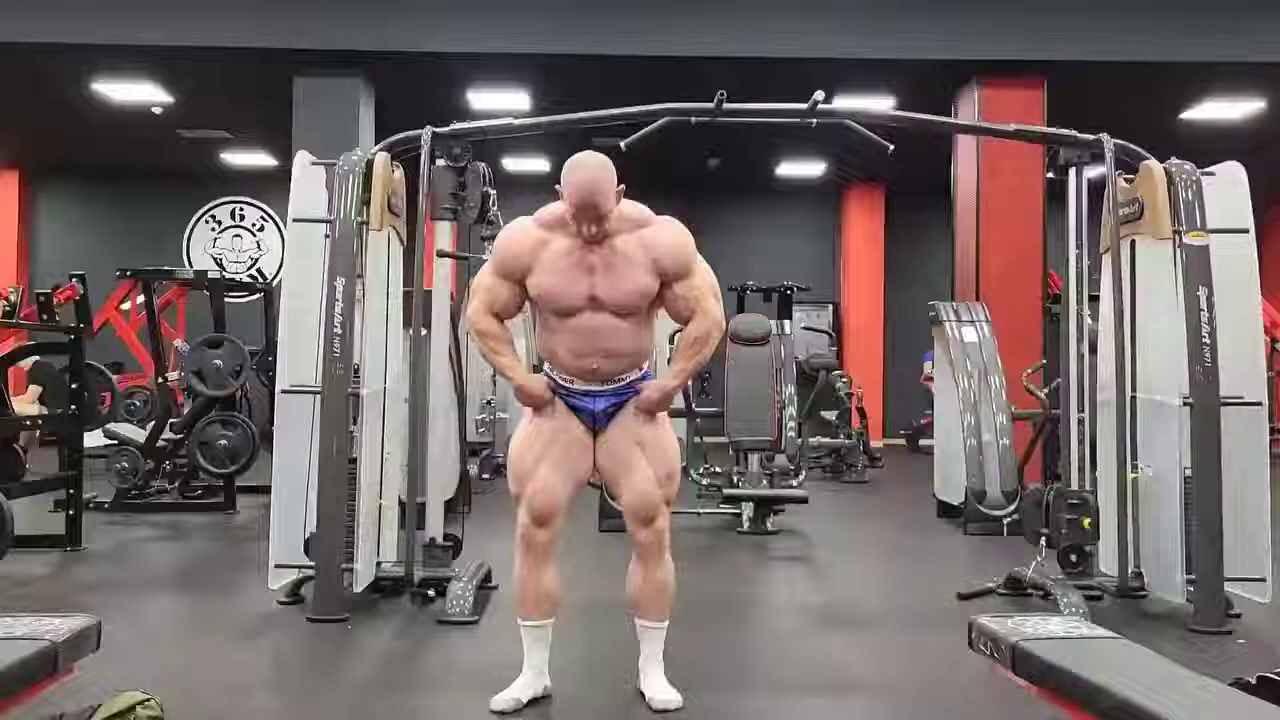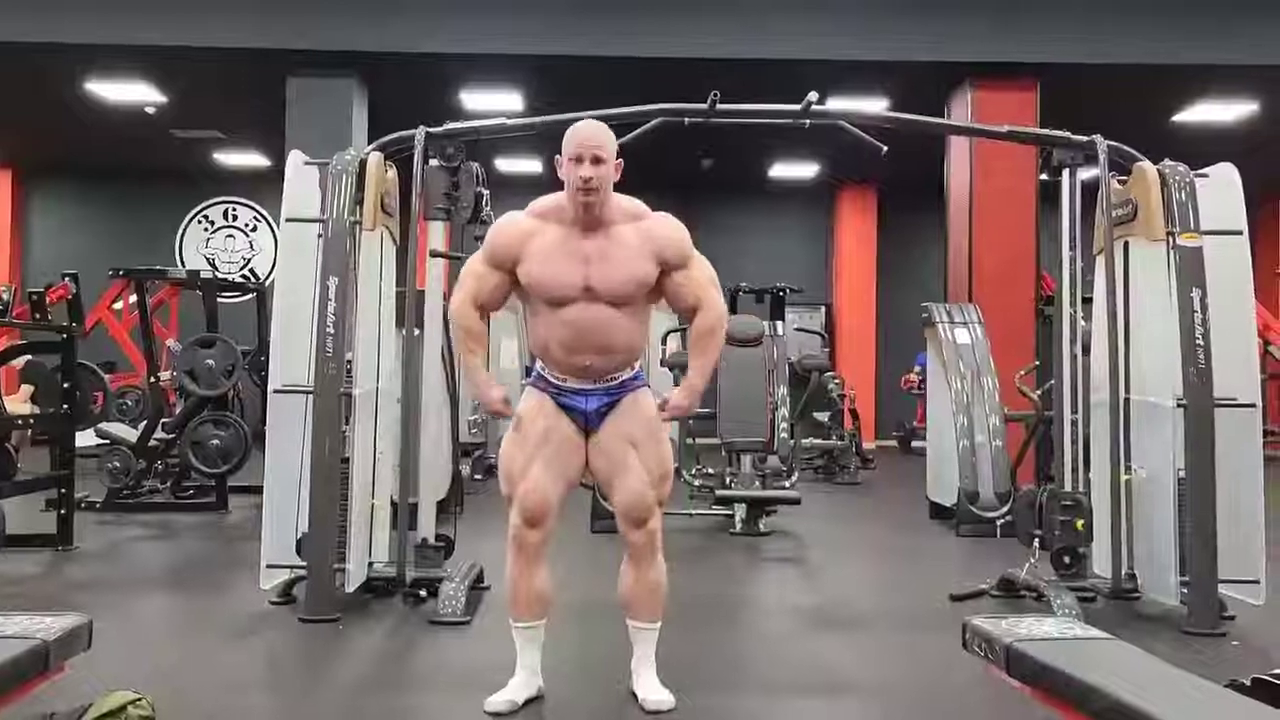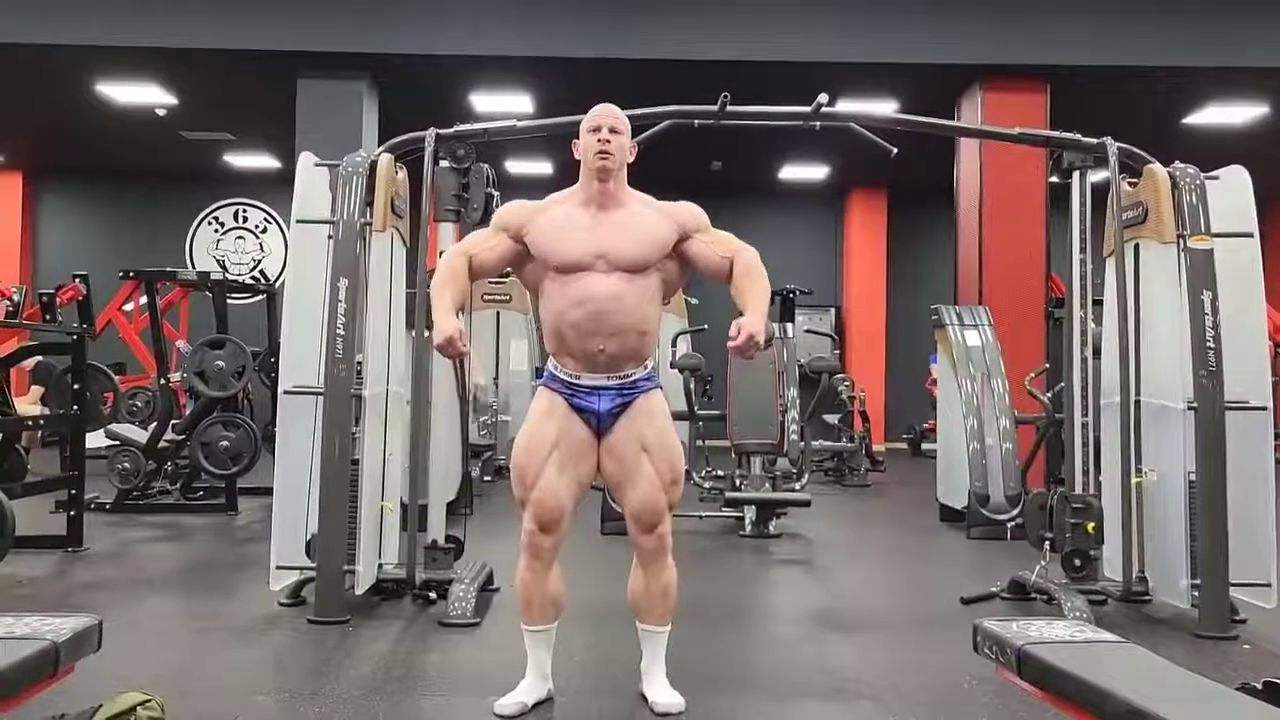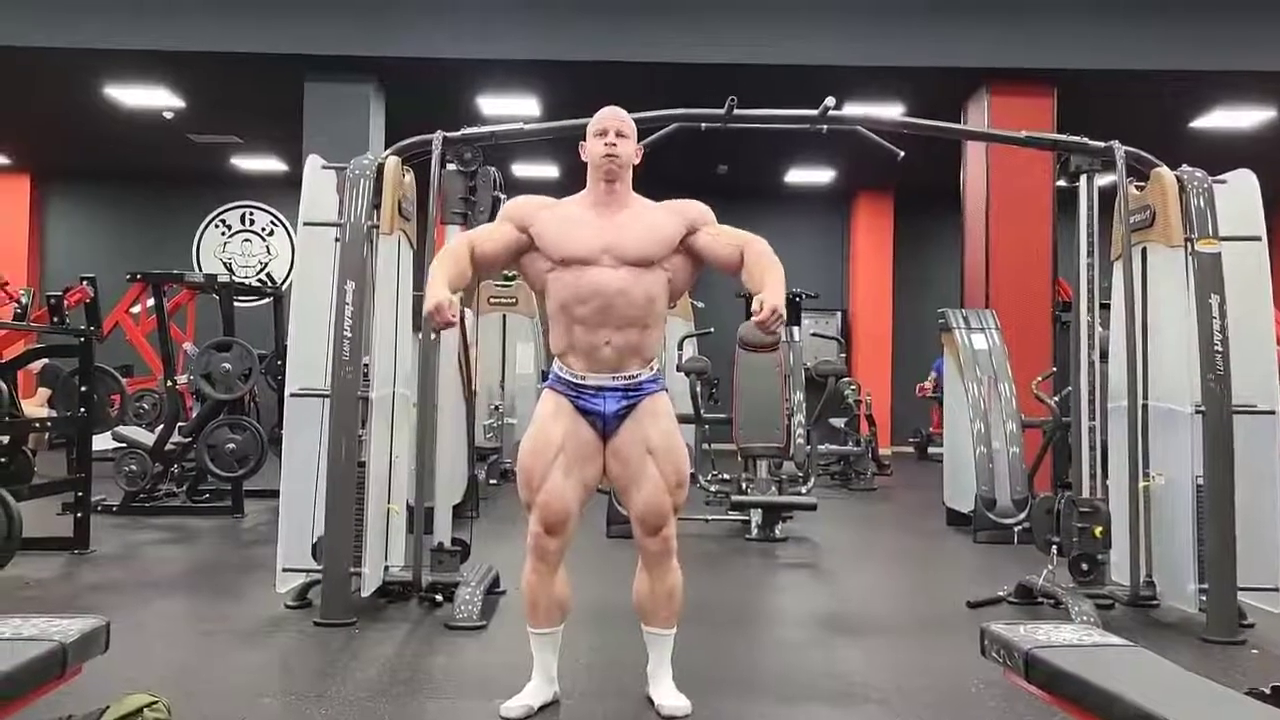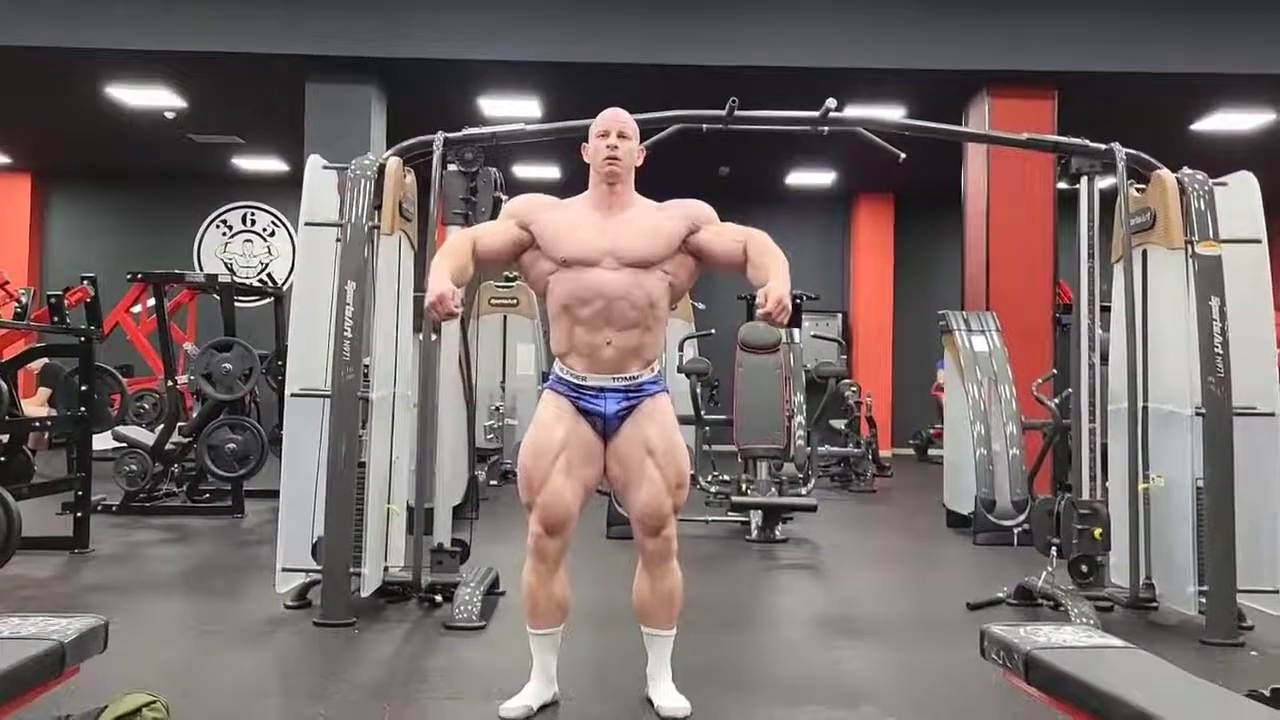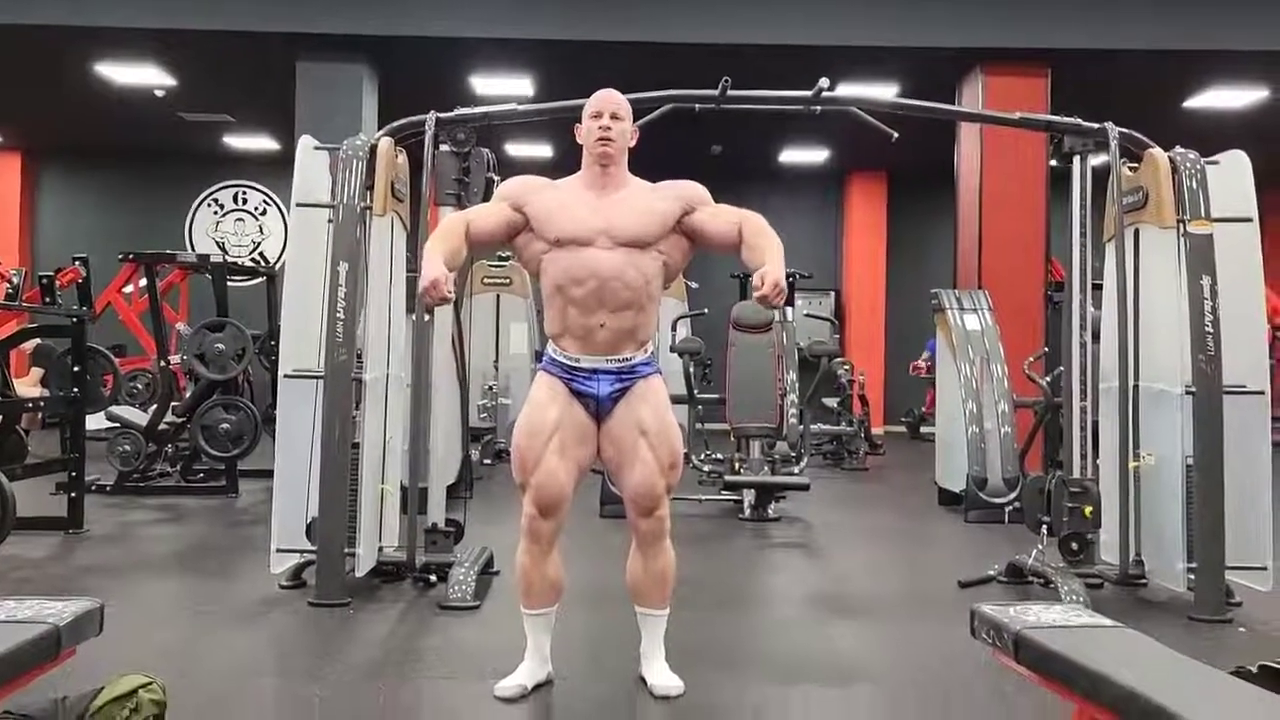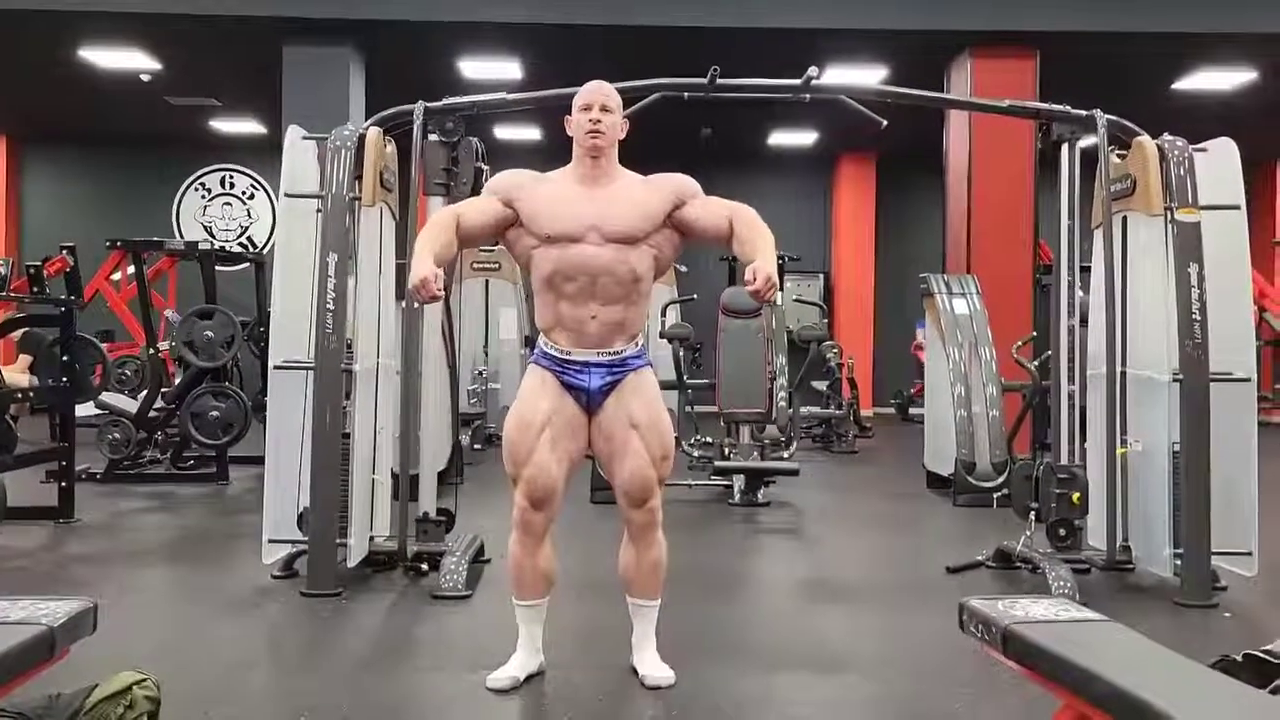
dt=0.7s
person 1, frame 1
left shoulder: (662, 240)
right shoulder: (525, 240)
left elbow: (707, 315)
right elbow: (482, 312)
left wrist: (672, 382)
right wrist: (519, 378)
left hip: (633, 400)
right hip: (558, 400)
left knee: (652, 529)
right knee: (534, 527)
left ankle: (652, 670)
right ankle: (533, 672)
person 1, frame 2
left shoulder: (658, 233)
right shoulder: (518, 232)
left elbow: (708, 308)
right elbow: (467, 304)
left wrist: (692, 384)
right wrist: (481, 380)
left hip: (626, 398)
right hip: (547, 398)
left knee: (644, 530)
right knee: (526, 528)
left ankle: (644, 671)
person 1, frame 3
left shoulder: (671, 218)
right shoulder: (531, 217)
left elbow: (739, 258)
right elbow: (461, 259)
left wrist: (754, 315)
right wrist: (445, 315)
left hip: (637, 394)
right hip: (561, 393)
left knee: (653, 533)
right knee: (538, 532)
person 1, frame 4
left shoulder: (678, 217)
right shoulder: (537, 215)
left elbow: (748, 248)
right elbow: (467, 248)
left wrist: (771, 289)
right wrist: (440, 287)
left hip: (643, 396)
right hip: (567, 394)
left knee: (659, 535)
right knee: (545, 534)
person 1, frame 5
left shoulder: (679, 218)
right shoulder: (539, 214)
left elbow: (751, 243)
right elbow: (469, 242)
left wrist: (776, 281)
right wrist: (442, 277)
left hip: (643, 397)
right hip: (567, 394)
left knee: (658, 535)
right knee: (544, 535)
person 1, frame 6
left shoulder: (672, 199)
right shoulder: (532, 195)
left elbow: (745, 224)
right elbow: (462, 224)
left wrist: (771, 263)
right wrist: (435, 261)
left hip: (636, 378)
right hip: (560, 376)
left knee: (652, 515)
right knee: (539, 515)
left ankle: (653, 657)
right ankle: (536, 658)
person 1, frame 7
left shoulder: (664, 192)
right shoulder: (523, 190)
left elbow: (738, 216)
right elbow: (451, 220)
left wrist: (763, 258)
right wrist: (426, 259)
left hip: (628, 371)
right hip: (552, 370)
left knee: (644, 508)
right knee: (531, 508)
left ankle: (645, 647)
right ankle: (528, 649)
